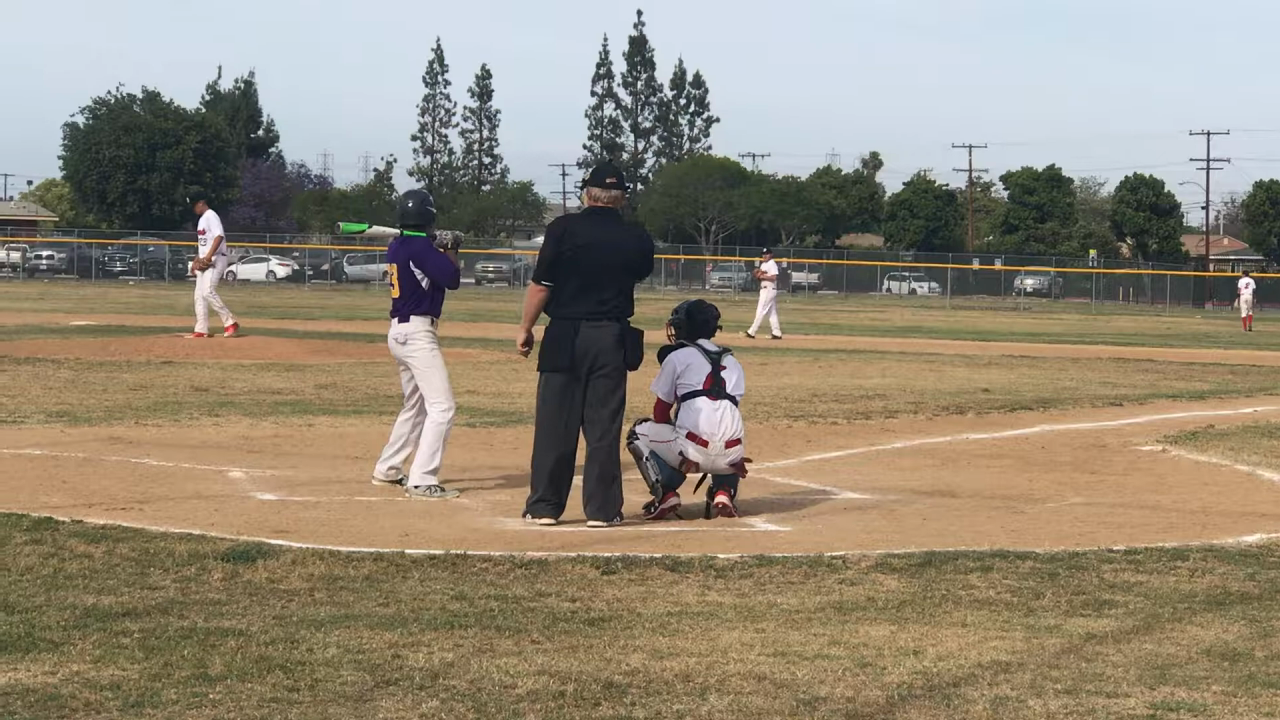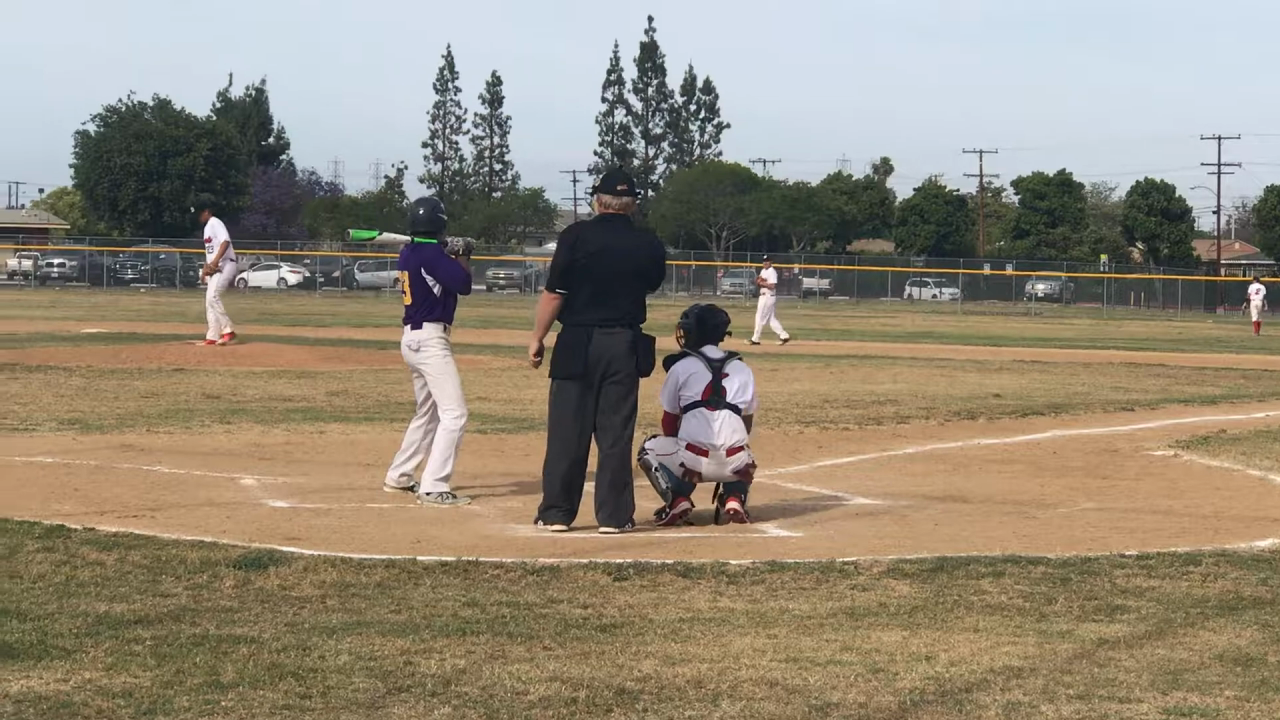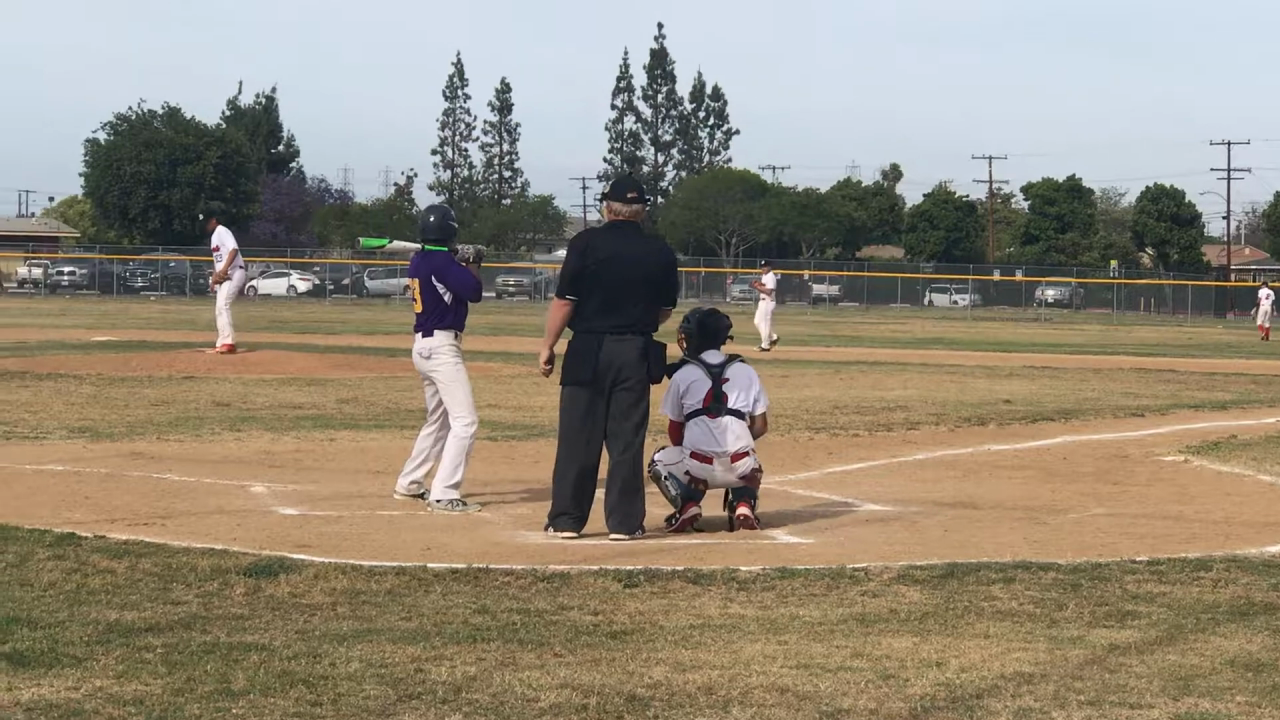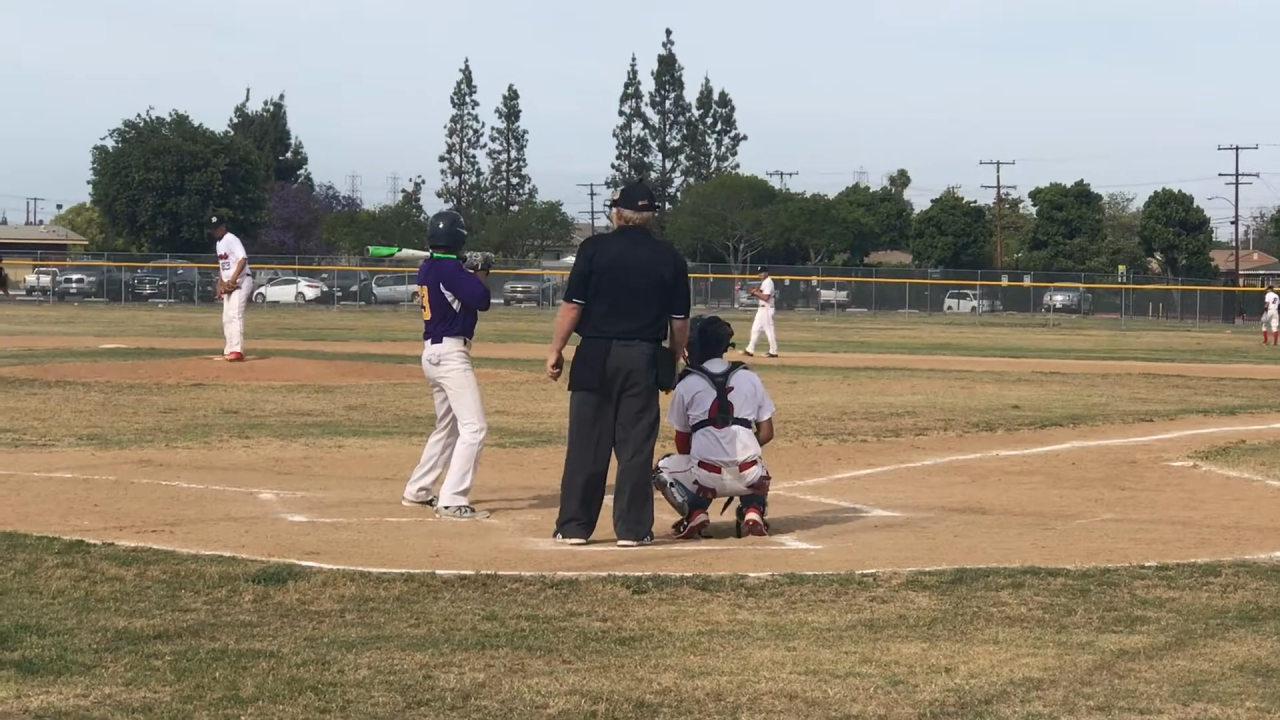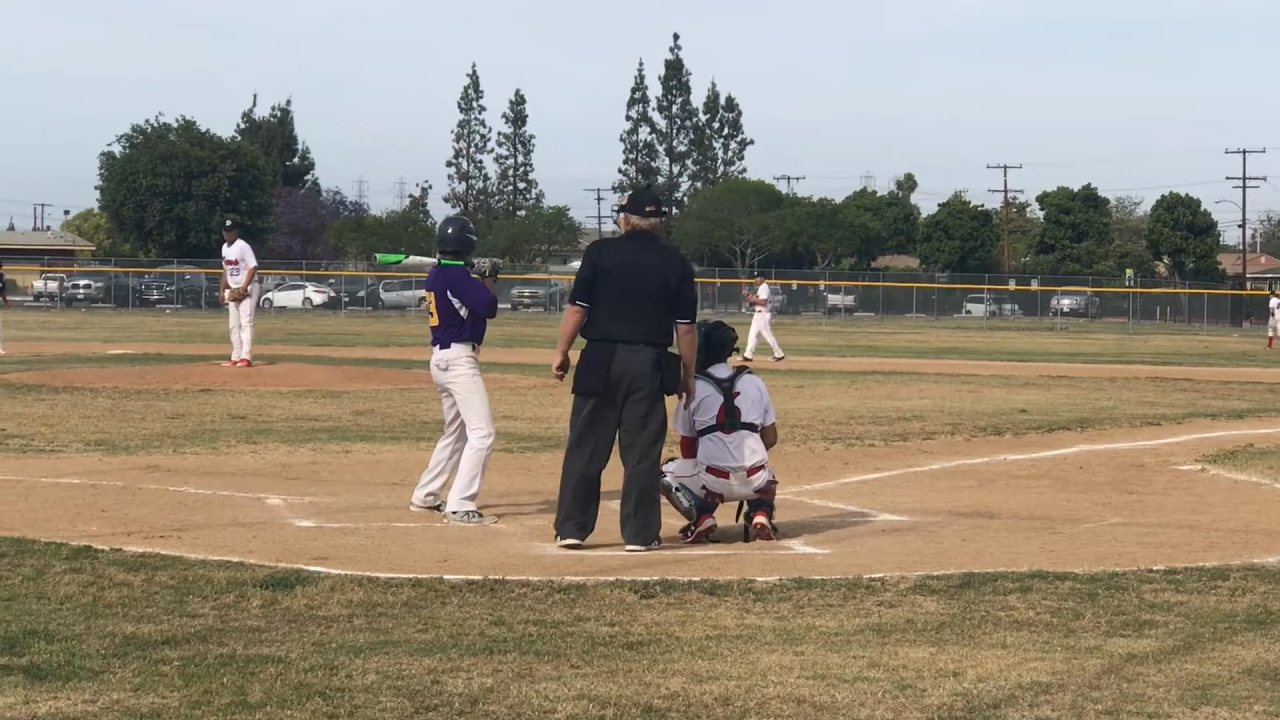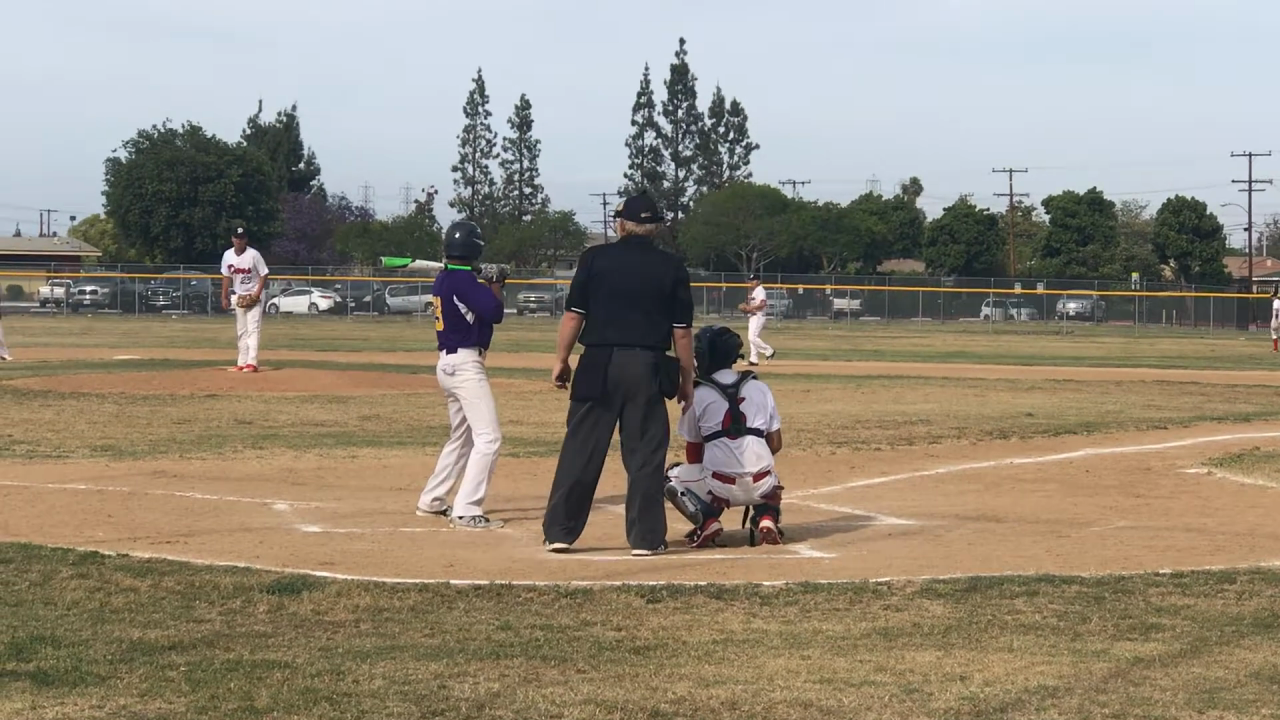
dt=0.2s
person 1, frame 1
left shoulder: (564, 228)
right shoulder: (638, 239)
left elbow: (541, 286)
left wrist: (525, 329)
left hip: (565, 336)
right hip: (612, 339)
left knee: (555, 423)
right knee: (605, 427)
left ankle: (544, 505)
right ankle: (602, 509)
person 1, frame 2
left shoulder: (576, 236)
right shoulder: (650, 245)
left elbow: (554, 294)
left wrist: (537, 338)
left hip: (578, 343)
right hip: (625, 346)
left knee: (567, 430)
right knee: (617, 434)
left ankle: (556, 512)
right ankle: (614, 515)
person 1, frame 3
left shoulder: (586, 243)
right shoulder: (660, 252)
left elbow: (564, 301)
right elbow: (665, 309)
left wrist: (547, 346)
left hip: (588, 351)
right hip: (636, 353)
left knee: (577, 437)
right knee: (627, 441)
left ankle: (566, 519)
right ankle: (625, 522)
person 1, frame 4
left shoulder: (595, 248)
right shoulder: (670, 258)
left elbow: (572, 306)
right elbow: (679, 322)
left wrist: (555, 350)
right wrist: (670, 363)
left hip: (596, 356)
right hip: (644, 359)
left knee: (586, 444)
right knee: (637, 447)
left ankle: (574, 525)
right ankle: (633, 528)
person 1, frame 5
left shoulder: (600, 251)
right shoulder: (676, 263)
left elbow: (577, 309)
right elbow: (685, 327)
left wrist: (561, 352)
right wrist: (688, 375)
left hip: (601, 361)
right hip: (650, 364)
left knee: (585, 447)
right knee: (643, 452)
left ankle: (571, 527)
right ankle: (640, 533)
person 1, frame 6
left shoulder: (596, 257)
right shoulder: (672, 267)
left elbow: (574, 315)
right elbow: (682, 331)
left wrist: (562, 360)
right wrist: (686, 379)
left hip: (599, 366)
right hip: (647, 368)
left knee: (581, 451)
right knee: (646, 456)
left ankle: (560, 531)
right ankle: (645, 537)
person 2, frame 1
left shoulder: (397, 246)
right shoulder: (420, 246)
right elbow: (452, 279)
left wrist: (438, 248)
right wrist: (451, 250)
left hip: (401, 331)
right hip: (417, 333)
left knee: (415, 406)
right knee: (441, 407)
left ankle: (386, 470)
right ankle: (422, 481)
person 2, frame 2
left shoulder: (408, 253)
right shoulder: (431, 252)
right elbow: (464, 284)
left wrist: (449, 255)
right wrist: (462, 256)
left hip: (414, 337)
right hip: (430, 339)
left knee: (427, 413)
right knee: (454, 413)
left ankle: (398, 476)
right ankle: (433, 487)
person 2, frame 3
left shoulder: (419, 260)
right shoulder: (442, 260)
right elbow: (474, 292)
left wrist: (460, 262)
right wrist: (472, 264)
left hip: (425, 345)
right hip: (441, 347)
left knee: (438, 421)
right knee: (465, 421)
left ankle: (408, 484)
right ankle: (444, 495)
person 2, frame 4
left shoulder: (428, 268)
right shoulder: (449, 268)
right elbow: (482, 300)
left wrist: (469, 272)
right wrist: (480, 272)
left hip: (435, 352)
right hip: (450, 354)
left knee: (447, 427)
right knee: (474, 428)
left ankle: (417, 491)
right ankle: (452, 501)
person 2, frame 5
left shoulder: (436, 274)
right shoulder: (457, 275)
right elbow: (489, 307)
left wrist: (479, 279)
right wrist: (489, 279)
left hip: (443, 358)
right hip: (459, 360)
left knee: (456, 433)
right knee: (482, 433)
left ankle: (425, 496)
right ankle: (460, 507)
person 2, frame 6
left shoulder: (443, 278)
right shoulder: (463, 279)
right elbow: (495, 313)
left wrist: (485, 283)
right wrist: (495, 284)
left hip: (450, 363)
right hip: (465, 364)
left knee: (462, 438)
right knee: (488, 438)
left ankle: (431, 501)
right ankle: (466, 511)
person 3, frame 1
left shoulder: (677, 356)
right shoulder: (733, 363)
left elbow: (660, 413)
left wrist: (675, 438)
left hip: (691, 449)
right hip: (728, 456)
left knee: (639, 433)
left ankle: (665, 494)
right ankle: (724, 492)
person 3, frame 2
left shoulder: (681, 366)
right shoulder: (743, 369)
left elbow: (669, 423)
left wrist: (680, 448)
left hip: (694, 460)
right hip: (733, 463)
left knee: (650, 449)
left ankle: (676, 499)
right ankle: (735, 499)
person 3, frame 3
left shoulder: (683, 374)
right shoulder: (747, 372)
left elbow: (675, 431)
right elbow: (760, 427)
left hip: (699, 467)
right hip: (740, 468)
left knee: (660, 460)
left ankle: (686, 504)
right ankle: (744, 504)
person 3, frame 4
left shoulder: (687, 384)
right shoulder: (751, 378)
left elbow: (682, 441)
right elbow: (766, 433)
left hip: (707, 477)
right hip: (748, 476)
left knee: (664, 468)
left ankle: (693, 512)
right ankle: (753, 510)
person 3, frame 5
left shoulder: (693, 389)
right shoulder: (755, 383)
left elbow: (688, 447)
right elbow: (770, 438)
left wrist: (700, 467)
left hip: (713, 482)
right hip: (754, 481)
left knee: (668, 472)
left ankle: (700, 517)
right ankle: (761, 514)
person 3, frame 6
left shoulder: (698, 395)
right shoulder: (760, 388)
left elbow: (693, 453)
right elbow: (775, 444)
left wrist: (706, 472)
left hip: (720, 488)
right hip: (760, 486)
left knee: (673, 477)
left ankle: (706, 521)
right ankle: (767, 518)
